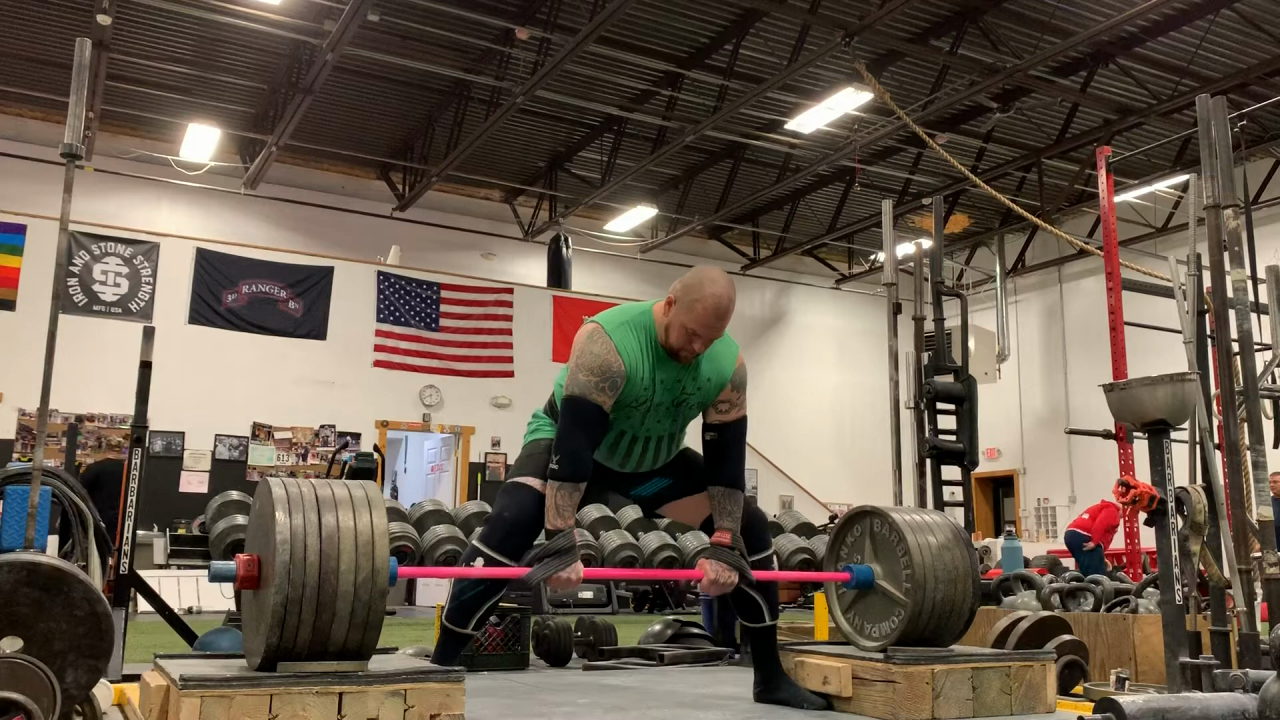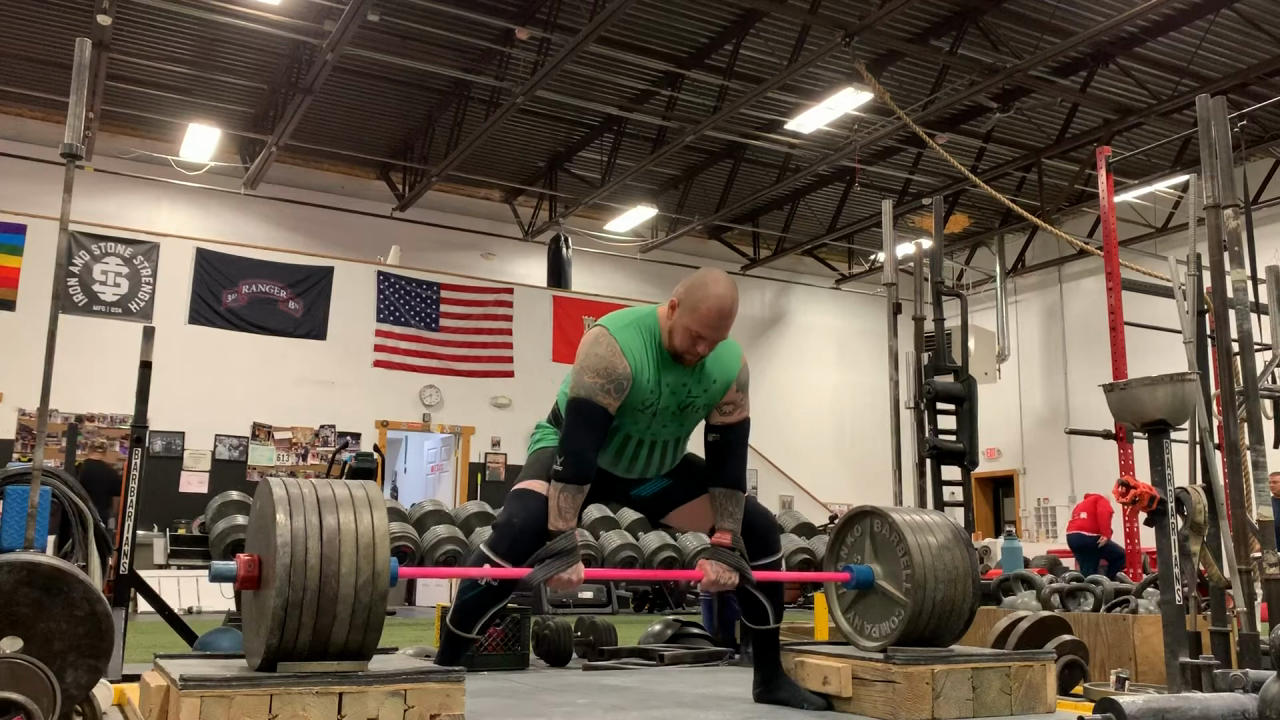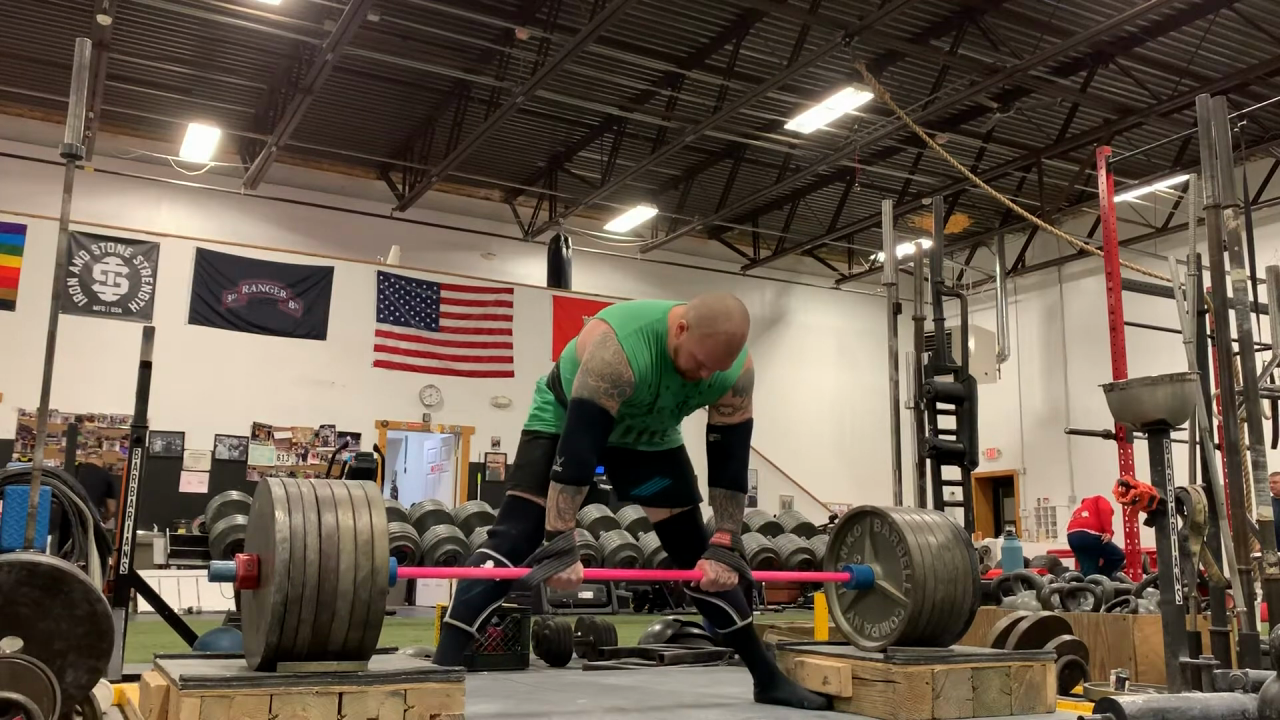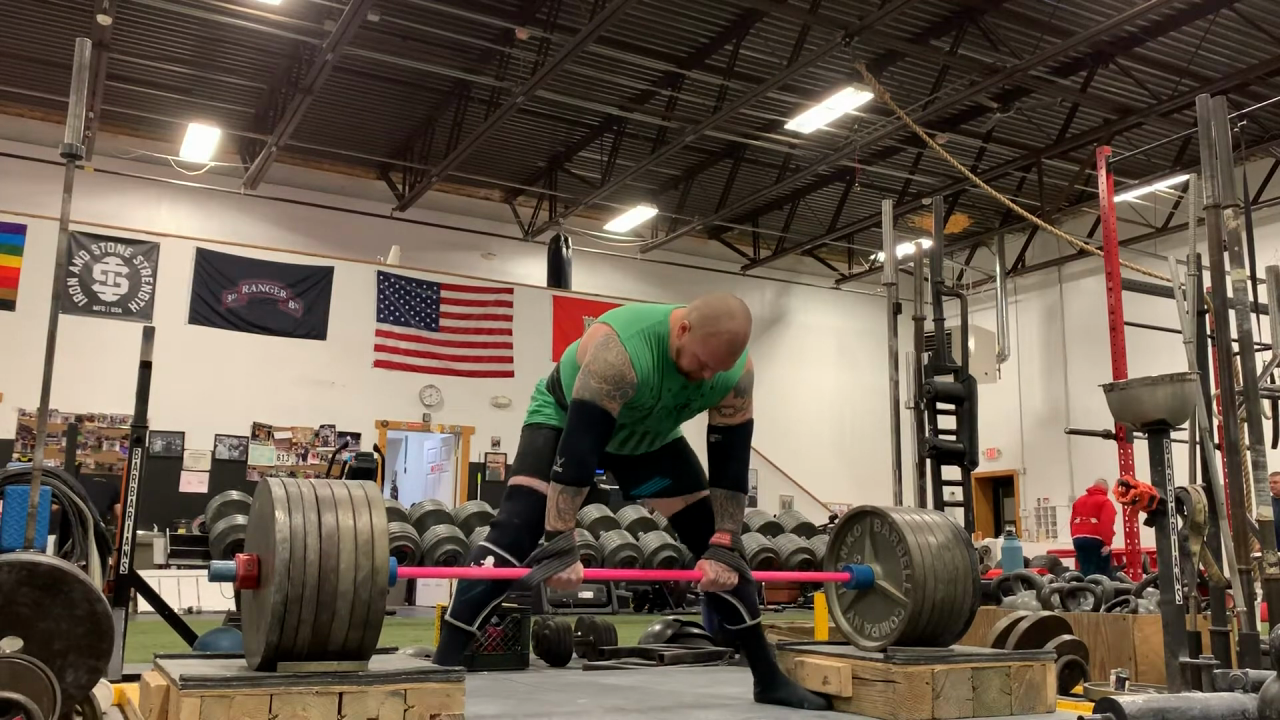
dt=0.7s
person 1, frame 1
left shoulder: (728, 363)
right shoulder: (608, 341)
left elbow: (727, 454)
right elbow: (574, 441)
left wrist: (725, 545)
right wrist: (561, 542)
left hip: (657, 456)
right hip: (567, 436)
left knee: (747, 528)
right knee: (511, 522)
left ankle: (770, 677)
right ankle: (441, 670)
person 1, frame 2
left shoulder: (731, 366)
right shoulder: (614, 344)
left elbow: (729, 457)
right elbow: (577, 445)
left wrist: (727, 545)
right wrist: (562, 542)
left hip: (660, 467)
right hip: (574, 443)
left knee: (758, 531)
right knee: (519, 529)
left ankle: (770, 678)
right ankle: (443, 672)
person 1, frame 3
left shoulder: (737, 368)
right shoulder: (618, 343)
left elbow: (730, 458)
right elbow: (578, 444)
left wrist: (725, 547)
right wrist: (560, 543)
left hip: (651, 435)
right hip: (567, 419)
left knee: (697, 552)
right knee: (514, 537)
left ankle: (767, 678)
right ankle: (442, 673)
person 1, frame 4
left shoulder: (736, 370)
right shoulder: (620, 347)
left elbow: (730, 458)
right elbow: (579, 446)
left wrist: (724, 546)
right wrist: (560, 544)
left hip: (651, 439)
right hip: (566, 419)
left knee: (713, 535)
right knee: (518, 526)
left ankle: (768, 677)
right ankle: (441, 671)
